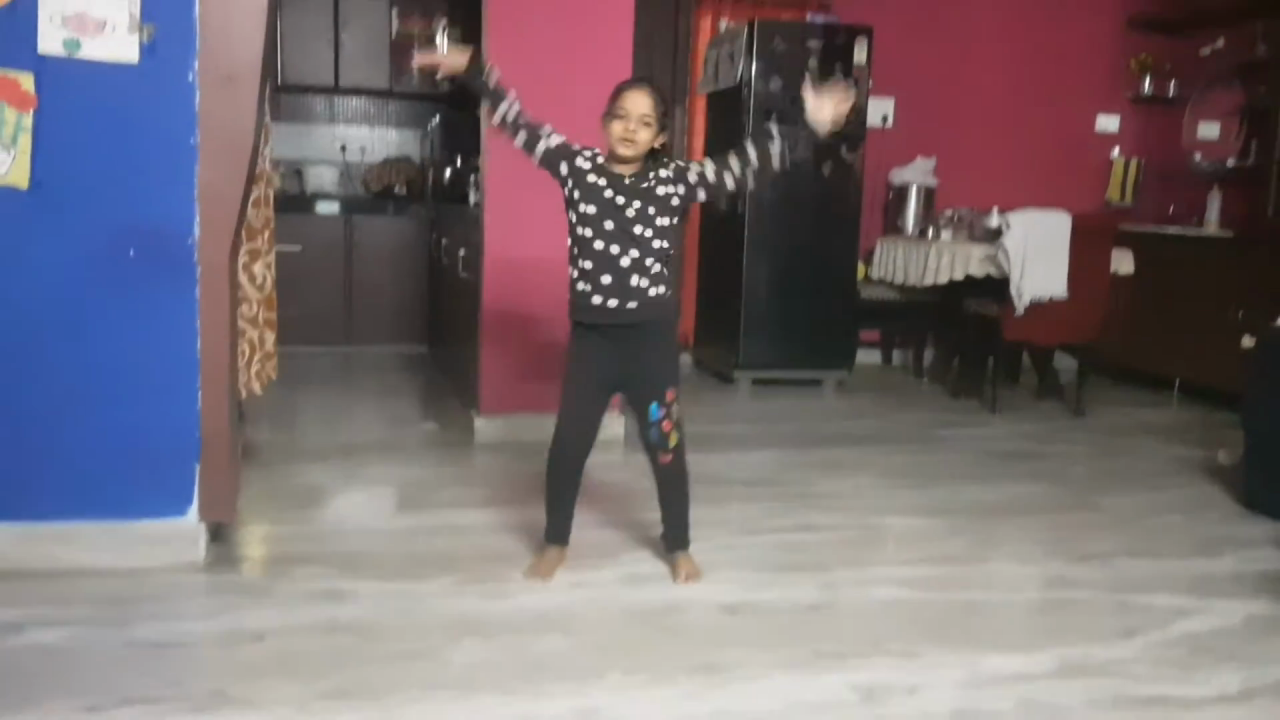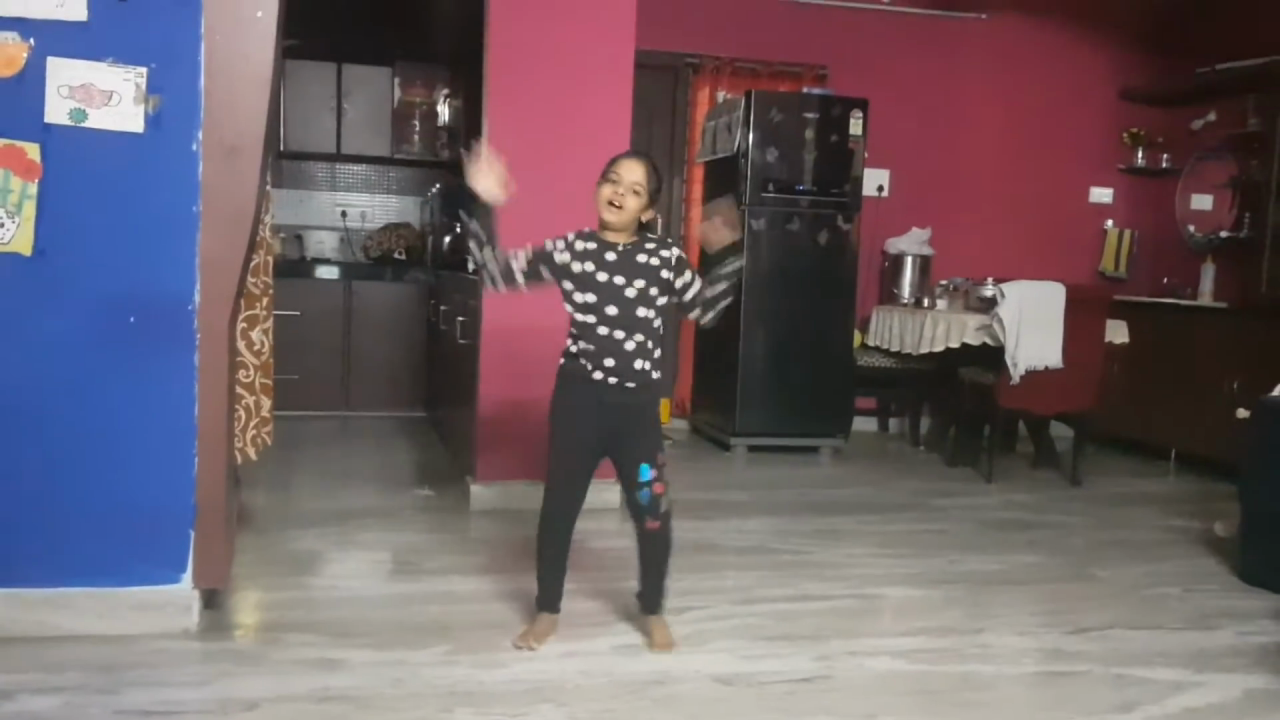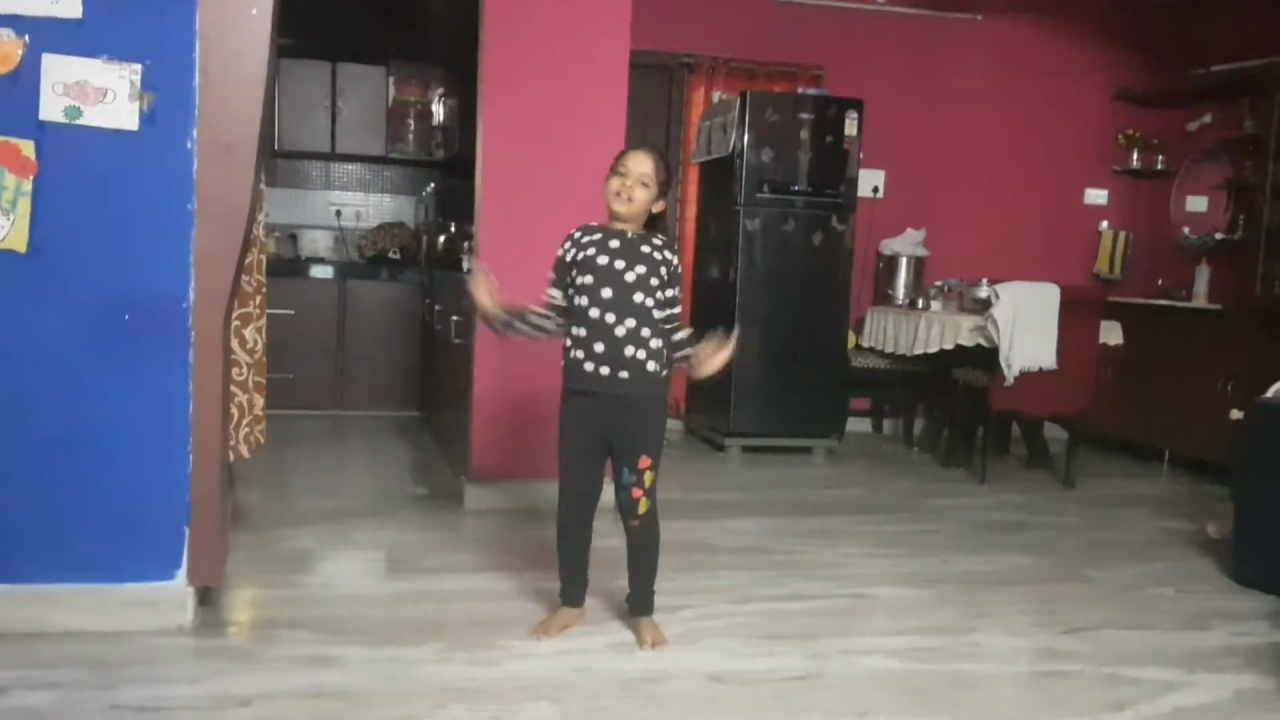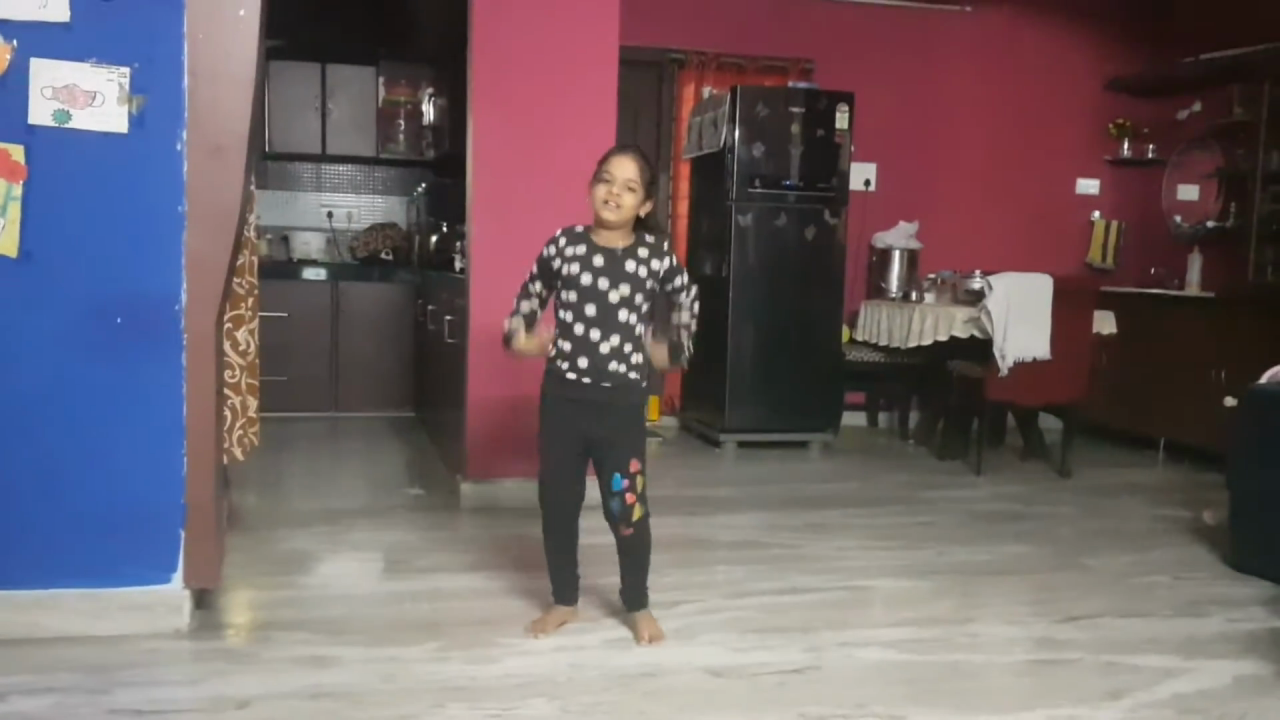
dt=0.5s
person 1, frame 1
left shoulder: (676, 179)
right shoulder: (579, 163)
left elbow: (747, 164)
right elbow: (518, 124)
left wrist: (806, 120)
right wrist: (472, 67)
left hip: (653, 335)
right hip: (592, 335)
left knee: (666, 444)
right knee: (570, 441)
left ankle: (678, 545)
right ankle: (555, 542)
person 1, frame 2
left shoulder: (663, 258)
right shoulder: (568, 249)
left elbow: (706, 307)
right elbow: (497, 274)
left wrist: (725, 250)
right wrist: (487, 202)
left hip: (637, 405)
right hip: (578, 400)
left knee: (652, 510)
right knee: (558, 508)
left ankle: (652, 611)
right ankle: (547, 610)
person 1, frame 3
left shoulder: (663, 256)
right shoulder: (579, 242)
left elbow: (674, 329)
right elbow: (550, 317)
left wrist: (700, 356)
right wrist: (493, 312)
left hip: (641, 400)
right hip: (584, 396)
left knee: (638, 508)
right knee: (575, 503)
left ankle: (642, 611)
right ankle: (571, 602)
person 1, frame 4
left shoulder: (656, 254)
right shoulder: (562, 245)
left elbow: (686, 300)
right elbow: (532, 294)
left wrist: (674, 346)
right wrist: (520, 333)
left hip: (621, 402)
right hip: (563, 397)
left knee: (627, 511)
right knee: (558, 504)
left ankle: (637, 606)
right ankle: (564, 600)
